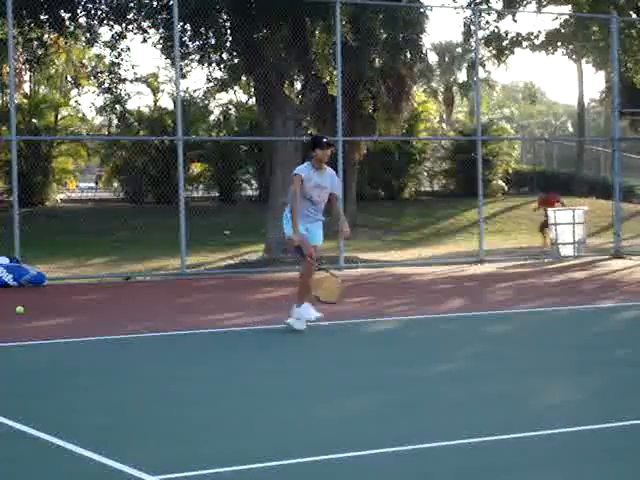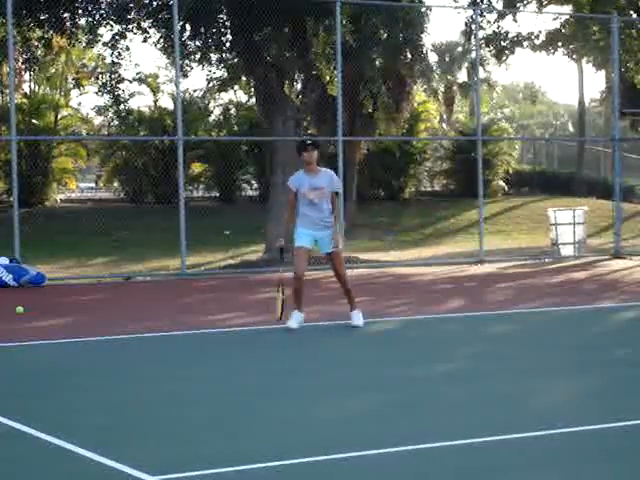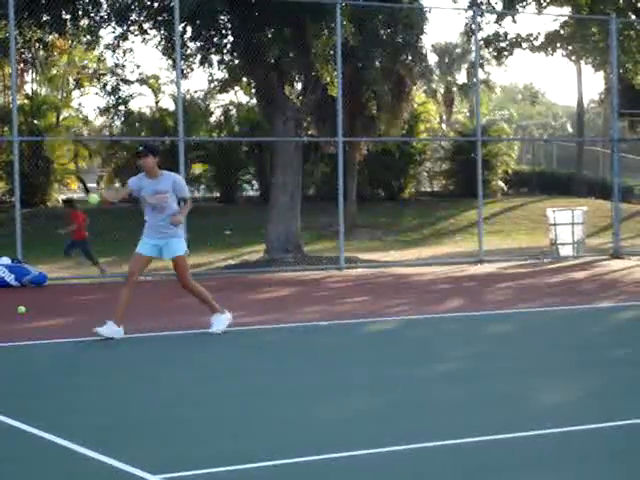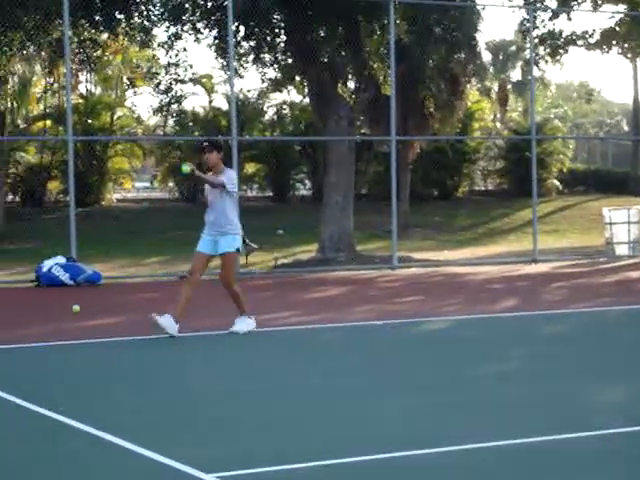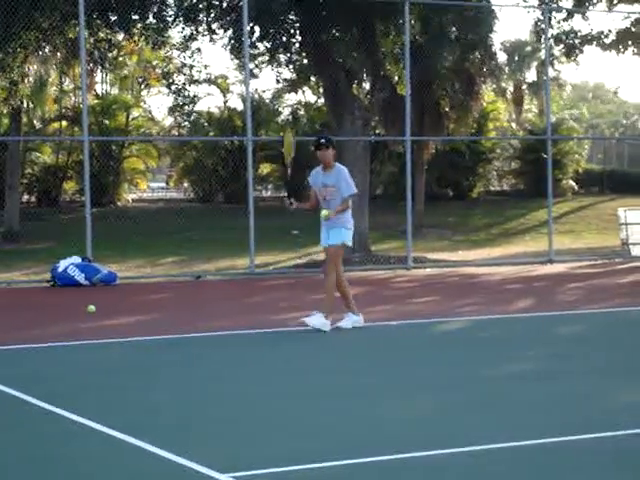
dt=1s
person 1, frame 1
left shoulder: (331, 175)
right shoulder: (301, 172)
left elbow: (334, 203)
right elbow: (294, 202)
left wrist: (343, 223)
right wrist: (295, 230)
left hip: (315, 223)
right hip: (295, 221)
left knee: (310, 269)
right knee: (309, 260)
left ankle: (298, 314)
right ankle: (301, 304)
person 1, frame 2
left shoulder: (329, 176)
right shoulder: (295, 180)
left elbow: (335, 205)
right elbow: (290, 210)
left wrist: (336, 232)
right wrist: (284, 235)
left hip: (327, 230)
right hip: (304, 230)
left knee: (341, 275)
right knee: (299, 273)
left ankle: (354, 309)
right ankle: (298, 312)
person 1, frame 3
left shoulder: (174, 179)
right shoulder: (137, 181)
left elbow: (188, 202)
right elbow: (116, 197)
left wrist: (181, 215)
right wrist: (100, 194)
left hip: (173, 236)
right hip: (150, 237)
left knee: (186, 282)
right knee: (130, 277)
left ankle: (220, 314)
right ankle: (116, 325)
person 1, frame 4
left shoulder: (229, 175)
right shoulder: (207, 178)
left elbow: (216, 184)
left wrist: (197, 174)
left hip: (229, 234)
right hip: (209, 233)
left knee: (227, 281)
right knee: (191, 276)
left ankle: (245, 317)
right ankle: (173, 320)
person 1, frame 5
left shoulder: (341, 171)
right shoulder: (315, 174)
left elbow: (347, 203)
right elbow: (314, 203)
left wrist: (334, 211)
right wrist: (298, 205)
left hip: (341, 226)
right hip: (327, 226)
left knee: (330, 269)
right knee: (336, 272)
left ankle: (324, 316)
right ankle: (354, 314)
